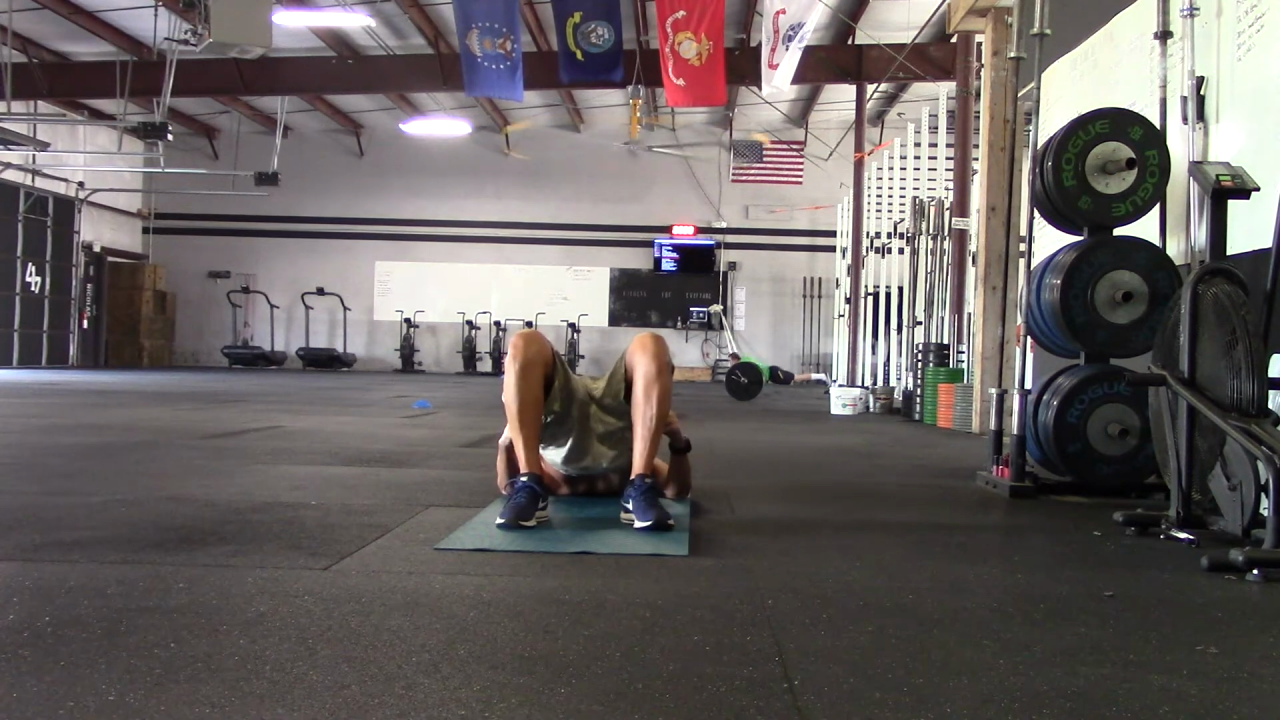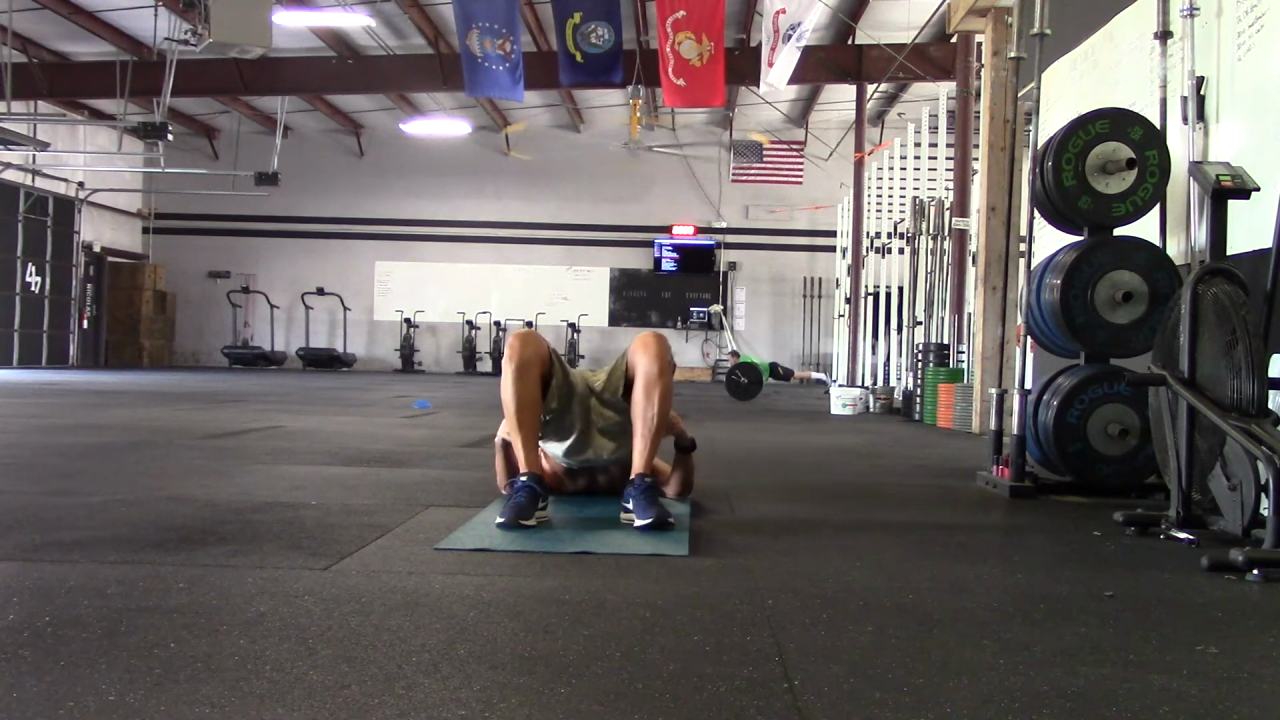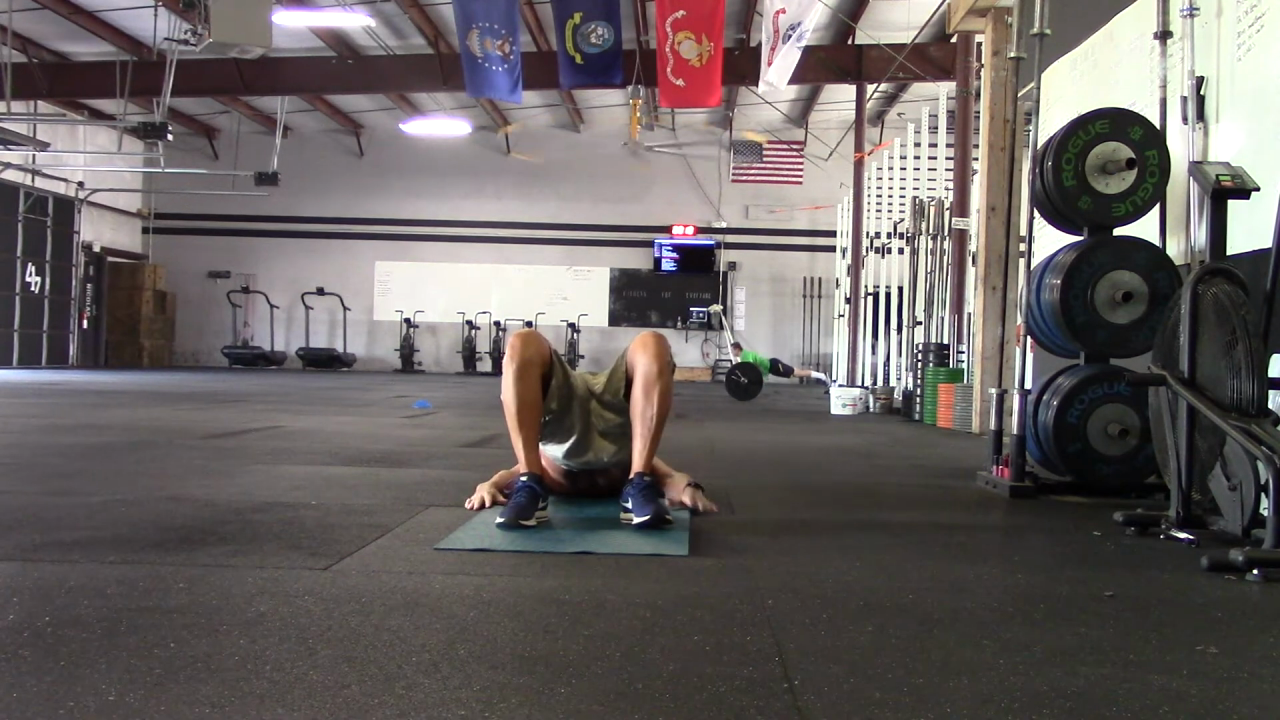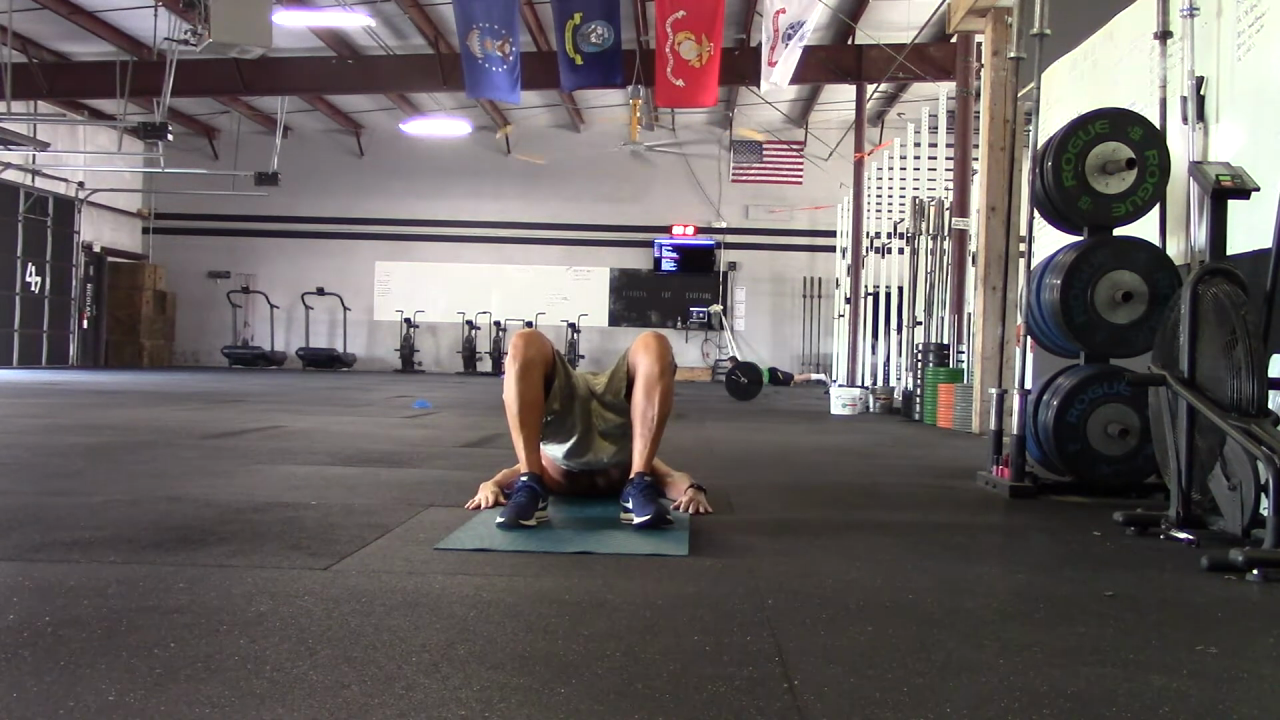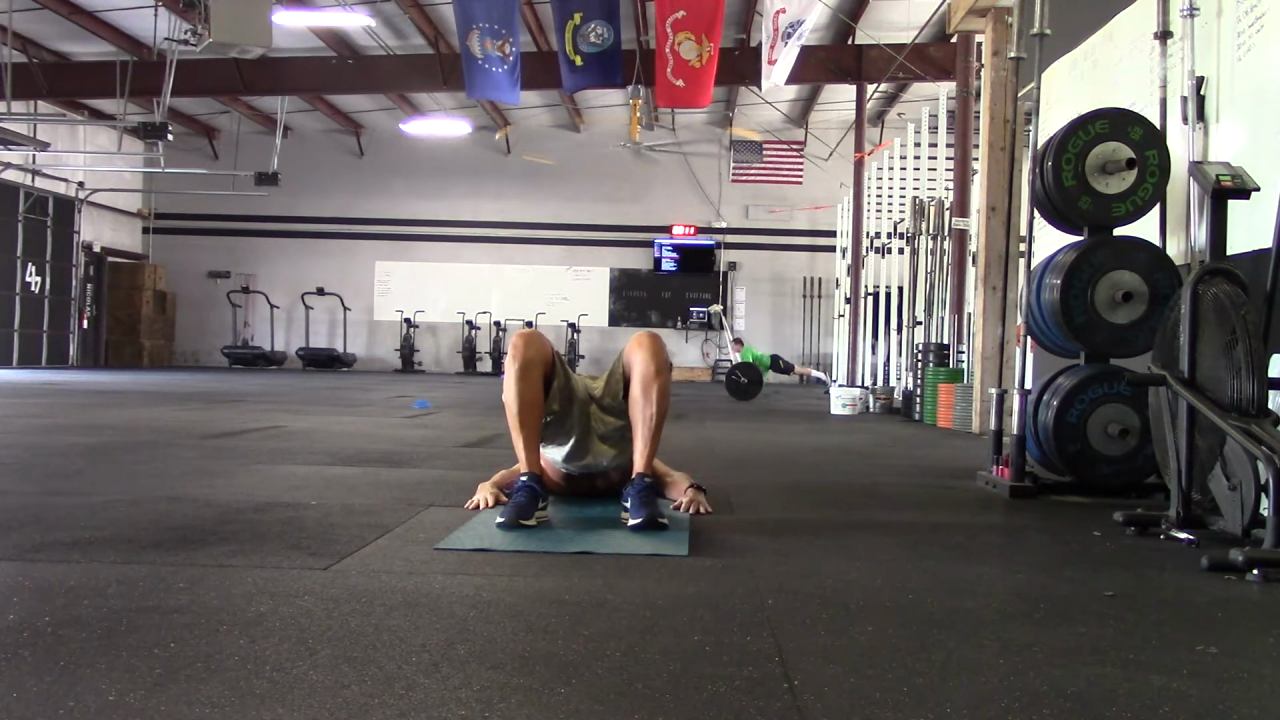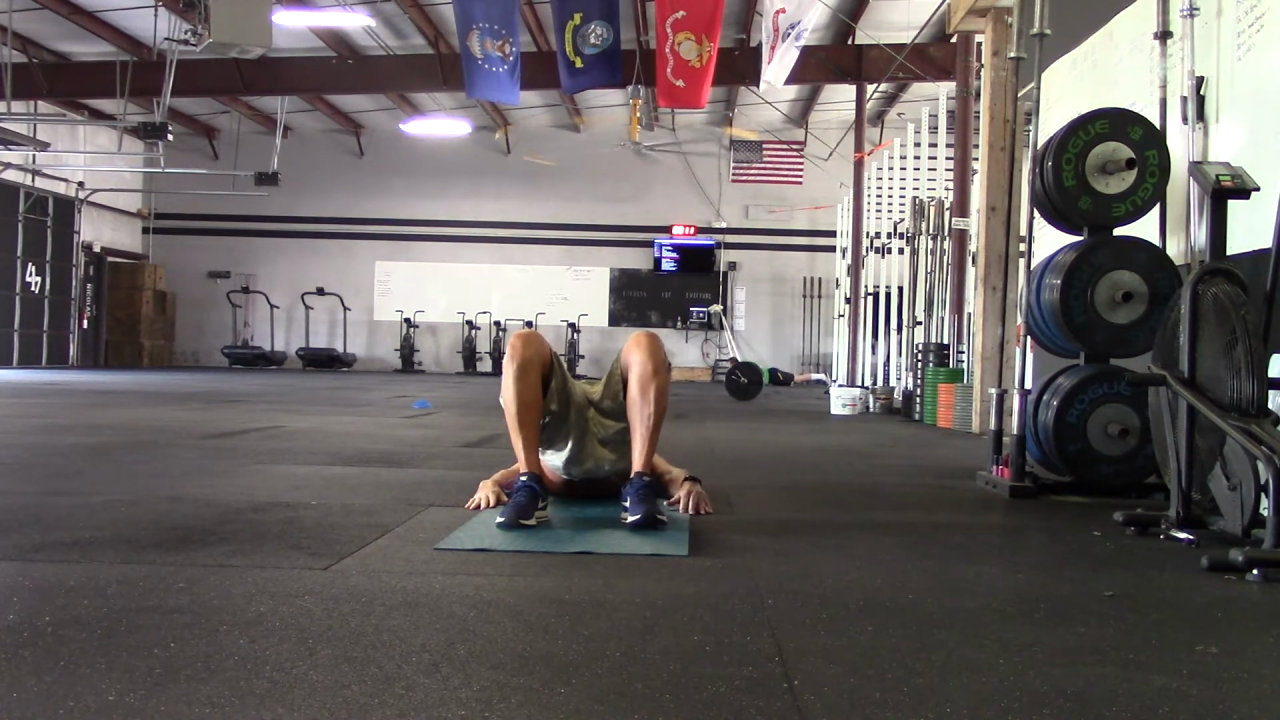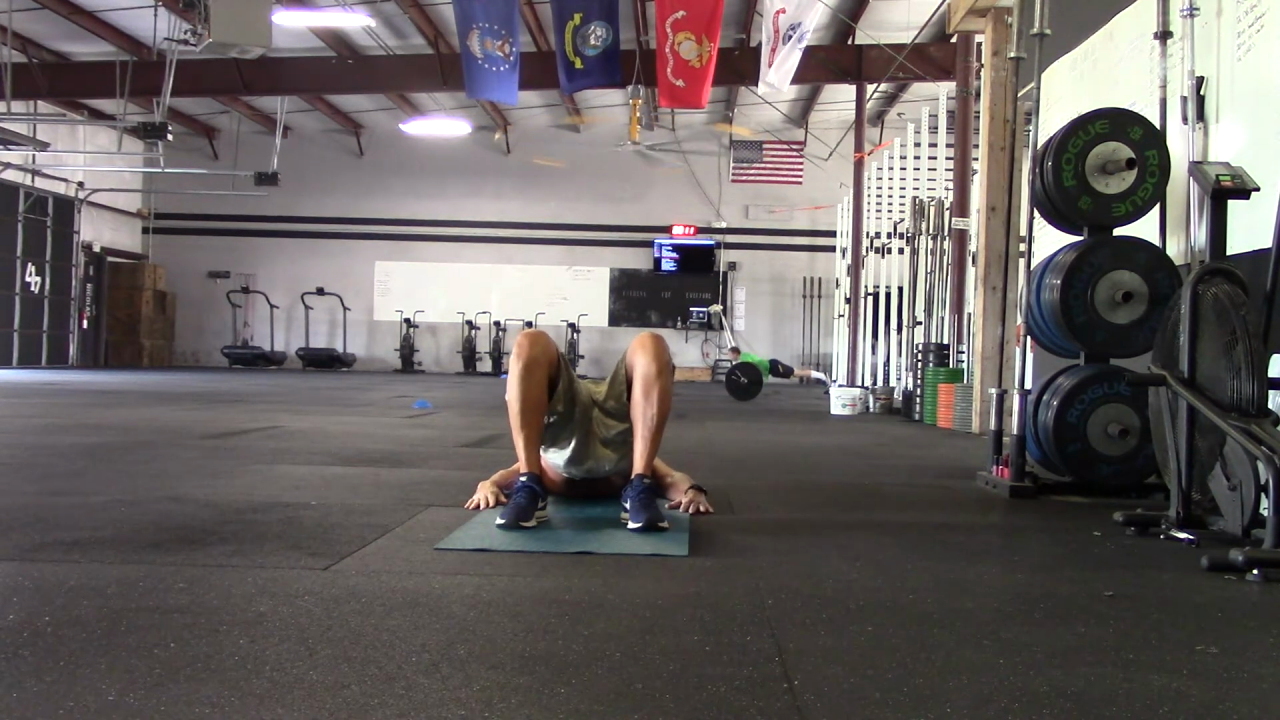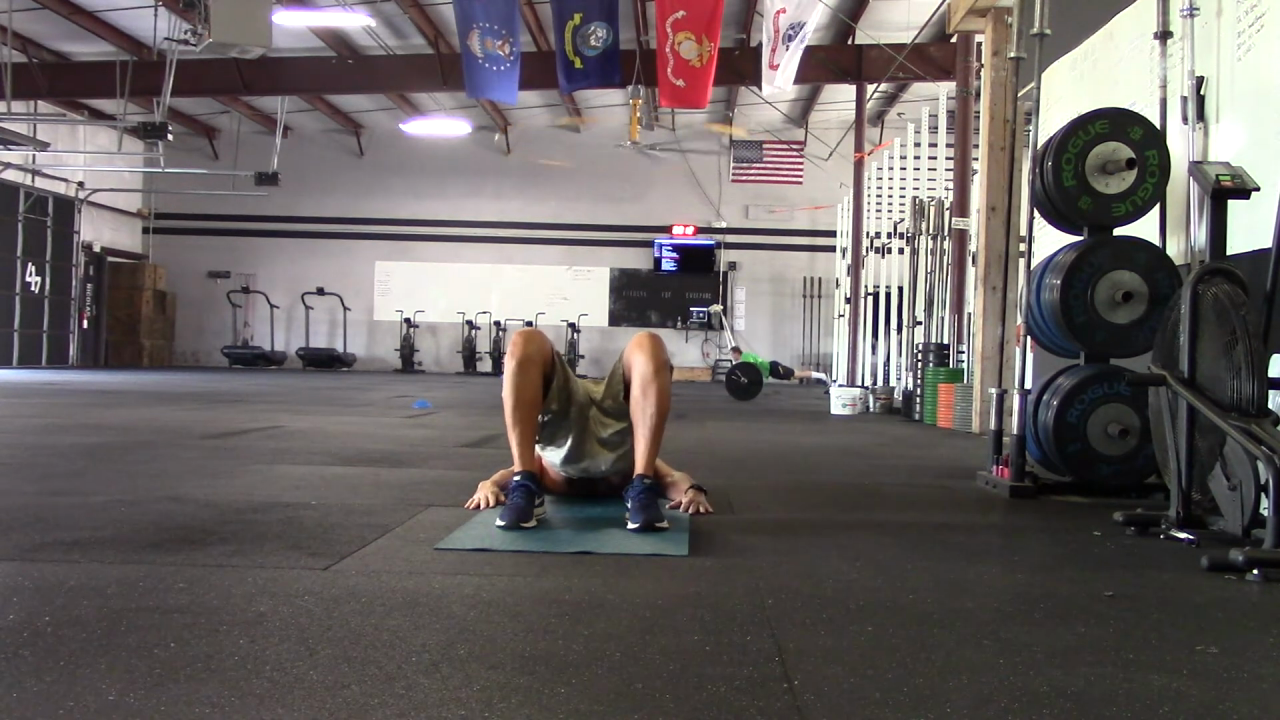
dt=0.4s
person 1, frame 1
left shoulder: (637, 454)
left elbow: (678, 491)
right elbow: (508, 487)
left wrist: (678, 441)
right wrist: (506, 441)
left ankle: (639, 487)
right ankle: (529, 487)
person 1, frame 2
left shoulder: (639, 456)
left elbow: (678, 489)
right elbow: (508, 485)
left wrist: (683, 441)
right wrist: (503, 438)
left ankle: (639, 488)
right ankle: (530, 486)
person 1, frame 3
left shoulder: (638, 455)
left elbow: (670, 478)
right elbow: (514, 473)
left wrist: (689, 488)
right wrist: (490, 484)
left knee: (652, 344)
right knee: (523, 343)
left ankle: (639, 486)
right ankle: (530, 488)
person 1, frame 4
left shoulder: (638, 456)
right shoulder: (547, 456)
left elbow: (670, 476)
right elbow: (515, 472)
left wrist: (692, 489)
right wrist: (491, 484)
left hip: (619, 465)
right hip: (561, 466)
left knee: (653, 344)
right knee: (525, 343)
left ankle: (638, 487)
right ankle: (529, 488)
person 1, frame 5
left shoulder: (638, 454)
left elbow: (669, 477)
right elbow: (520, 469)
left wrist: (691, 488)
right wrist: (490, 484)
left hip: (619, 460)
right hip: (561, 467)
left knee: (647, 343)
right knee: (526, 343)
left ankle: (640, 488)
right ankle: (529, 488)
person 1, frame 6
left shoulder: (637, 453)
left elbow: (669, 474)
right elbow: (517, 470)
left wrist: (688, 482)
right wrist: (490, 482)
left knee: (645, 343)
right knee: (524, 343)
left ankle: (638, 487)
right ankle: (529, 488)
person 1, frame 7
left shoulder: (639, 452)
left elbow: (671, 477)
right elbow: (516, 470)
left wrist: (690, 489)
right wrist: (489, 483)
right hip: (563, 456)
left knee: (650, 345)
right knee: (530, 343)
left ankle: (639, 489)
right ankle: (528, 488)
person 1, frame 8
left shoulder: (640, 456)
left elbow: (672, 476)
right elbow: (514, 470)
left wrist: (691, 489)
right wrist: (490, 483)
right hip: (563, 455)
left knee: (647, 344)
right knee: (526, 342)
left ankle: (642, 488)
right ankle: (525, 488)
